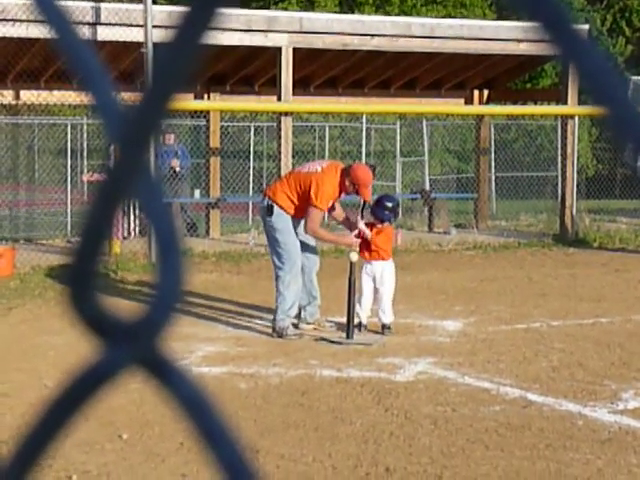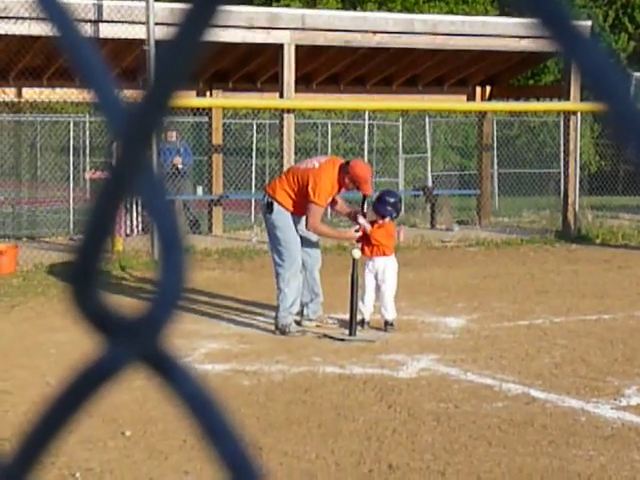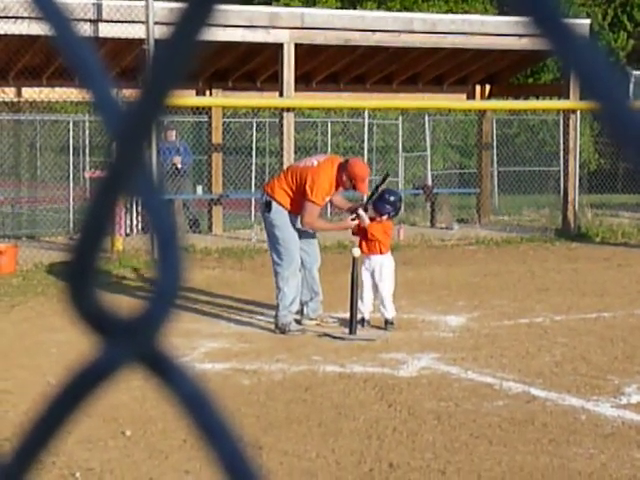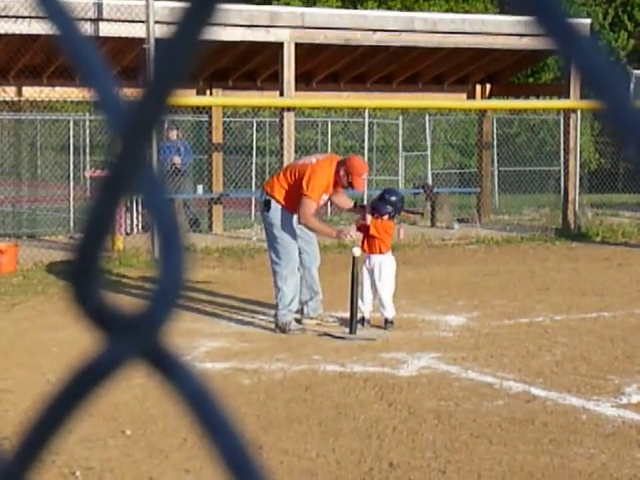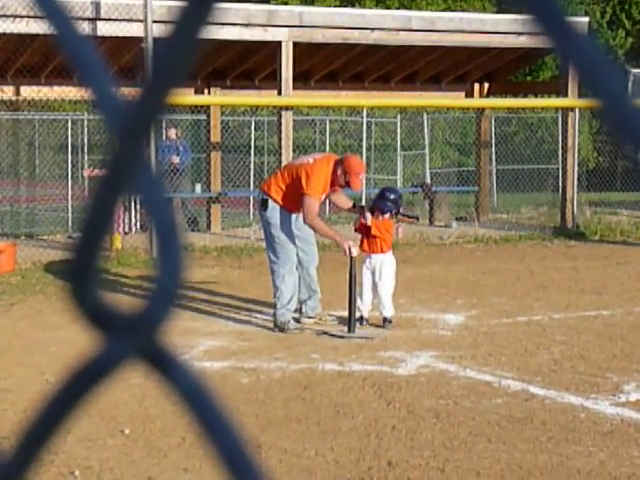
dt=0.4s
person 1, frame 1
left shoulder: (340, 172)
right shoulder: (325, 183)
left elbow: (332, 204)
right elbow: (312, 229)
left wrist: (350, 224)
right wrist: (344, 240)
left hip: (297, 210)
right hip: (277, 208)
left knee: (309, 263)
right knee: (291, 265)
left ankle: (309, 317)
right ankle: (282, 324)
person 1, frame 2
left shoulder: (341, 168)
right shoulder: (323, 179)
left elbow: (332, 196)
right elbow: (313, 225)
left wrist: (350, 213)
right wrist: (344, 236)
left hip: (299, 207)
right hip: (279, 206)
left knee: (312, 260)
right knee: (291, 263)
left ankle: (312, 313)
right ankle: (284, 321)
person 1, frame 3
left shoulder: (339, 166)
right shoulder: (321, 178)
left elbow: (333, 193)
right elbow: (308, 221)
left wrist: (351, 208)
right wrist: (342, 225)
left hip: (298, 206)
right hip: (278, 205)
left knee: (311, 260)
right knee: (290, 262)
left ankle: (311, 312)
right ankle: (284, 320)
person 1, frame 4
left shoulder: (338, 168)
right shoulder: (319, 174)
left elbow: (337, 195)
right elbow: (304, 217)
left wrist: (359, 208)
right wrist: (335, 233)
left hip: (298, 206)
right hip: (277, 204)
left knee: (310, 259)
right knee: (288, 262)
left ankle: (311, 311)
right ankle: (284, 320)
person 1, frame 5
left shoulder: (336, 166)
right shoulder: (317, 173)
left elbow: (335, 194)
right elbow: (310, 218)
left wrist: (358, 208)
right wrist: (339, 239)
left hip: (296, 205)
right hip: (275, 203)
left knee: (308, 258)
right knee: (286, 261)
left ankle: (310, 310)
right ankle: (283, 319)
person 2, frame 1
left shoulder: (388, 230)
right shoulder: (368, 226)
left elbow: (375, 242)
left wrist: (364, 230)
right wrist: (358, 228)
left hip: (384, 267)
right hip: (368, 266)
left knee: (384, 297)
right knee: (365, 295)
left ankle: (386, 323)
right ankle: (362, 321)
person 2, frame 2
left shoulder: (389, 227)
right shoulder: (371, 224)
left elbow: (374, 235)
right elbow: (360, 238)
left wrist: (364, 223)
right wrist: (360, 224)
left hip: (386, 263)
right hip: (371, 262)
left knee: (386, 293)
right knee: (368, 292)
left ankle: (389, 320)
right ankle: (365, 318)
person 2, frame 3
left shoulder: (386, 225)
right shoulder: (370, 220)
left elbow: (370, 228)
right elbow: (356, 230)
left wrist: (363, 215)
right wrist: (359, 217)
left hip: (383, 261)
right hip: (368, 260)
left knee: (384, 291)
right knee: (366, 290)
left ankle: (389, 318)
right ankle: (364, 317)
person 2, frame 4
left shoulder: (387, 224)
right shoulder: (375, 220)
left elbow: (369, 222)
right elbow: (360, 225)
left wrist: (368, 213)
right wrist: (366, 214)
left hip: (383, 261)
right hip: (369, 259)
left knee: (384, 291)
right knee: (366, 290)
left ankle: (389, 317)
right ankle: (365, 316)
person 2, frame 5
left shoulder: (388, 223)
right shoulder: (373, 220)
left elbow: (370, 222)
right elbow: (357, 226)
left wrist: (367, 212)
right wrist: (362, 215)
left hip: (384, 260)
right hip: (369, 259)
left knee: (384, 290)
right knee: (366, 289)
left ankle: (387, 316)
right ankle: (363, 315)
